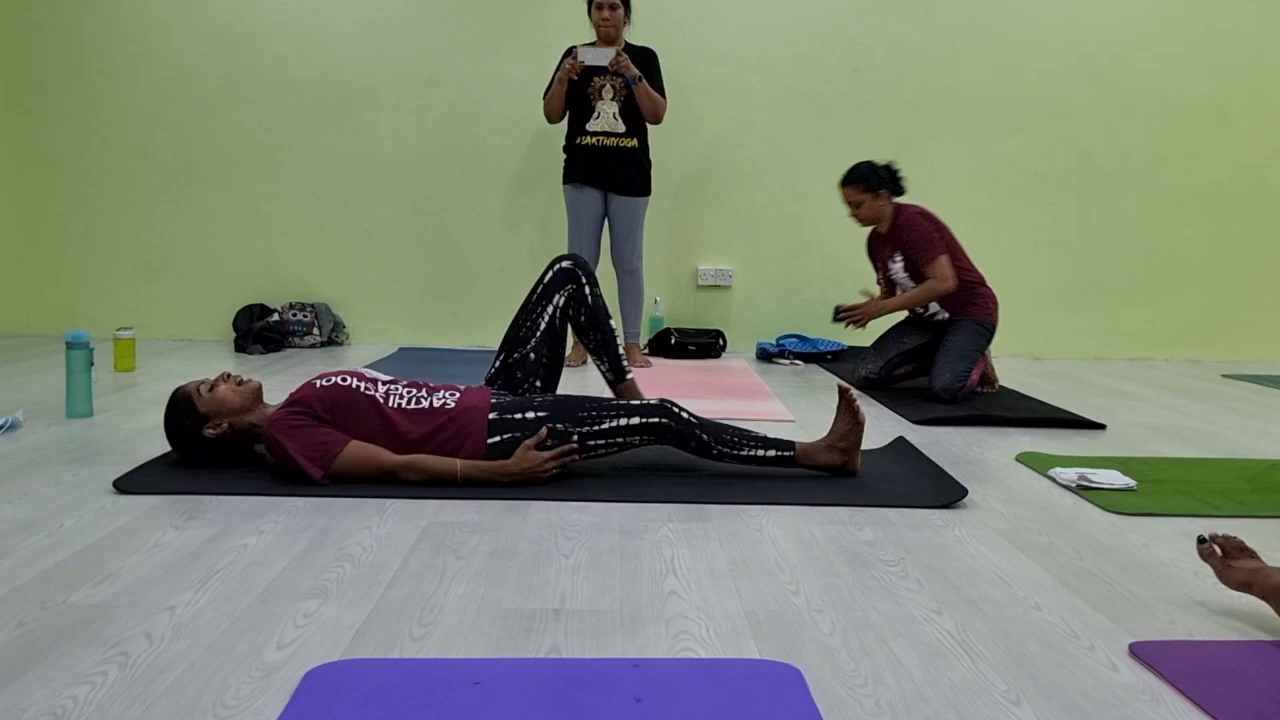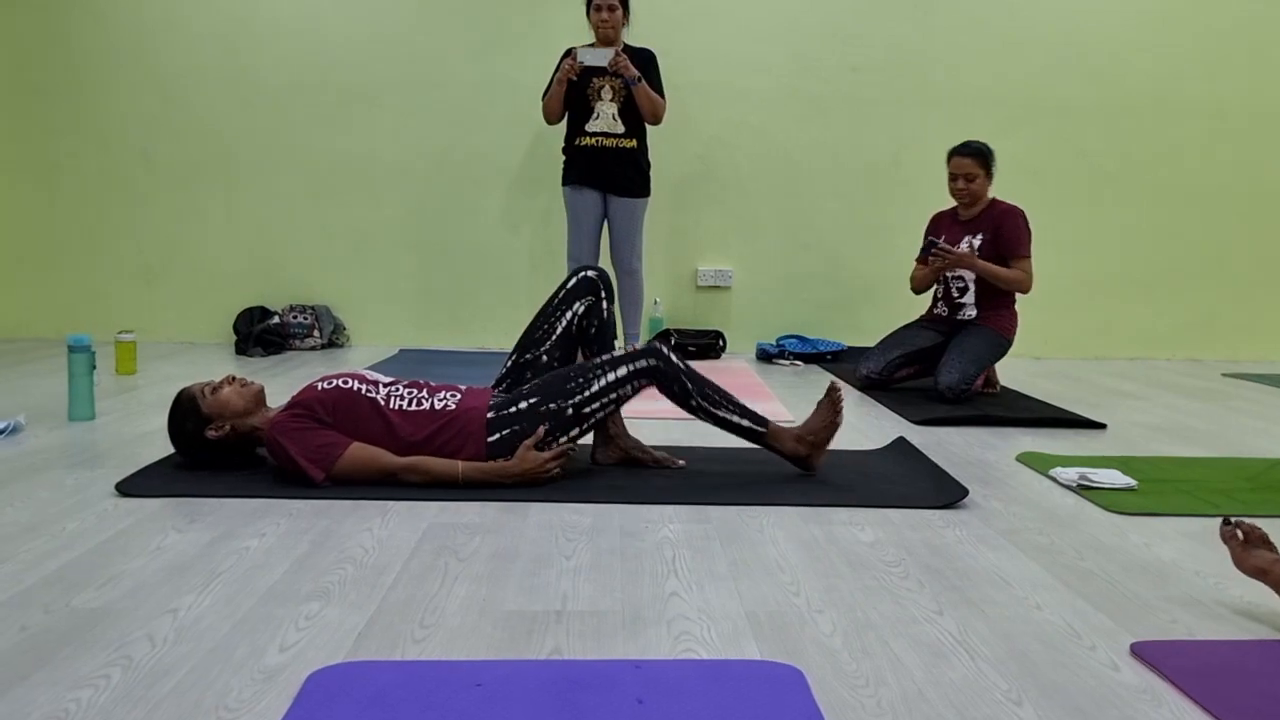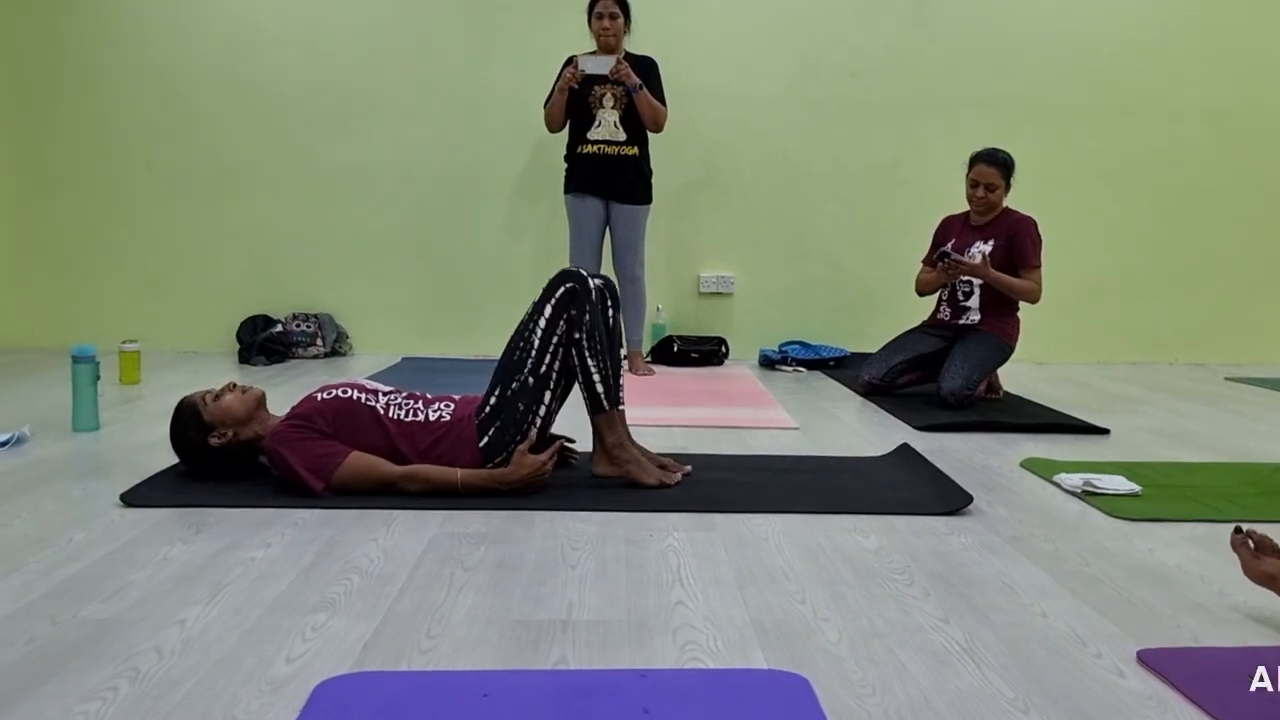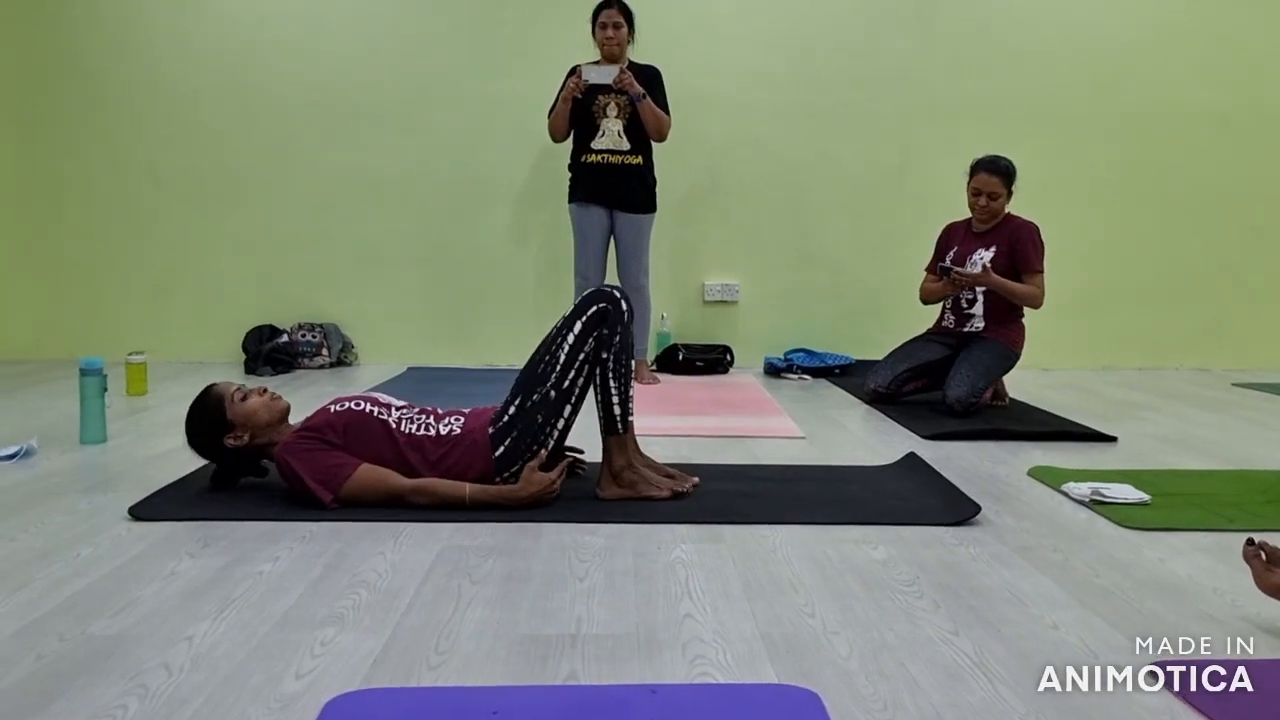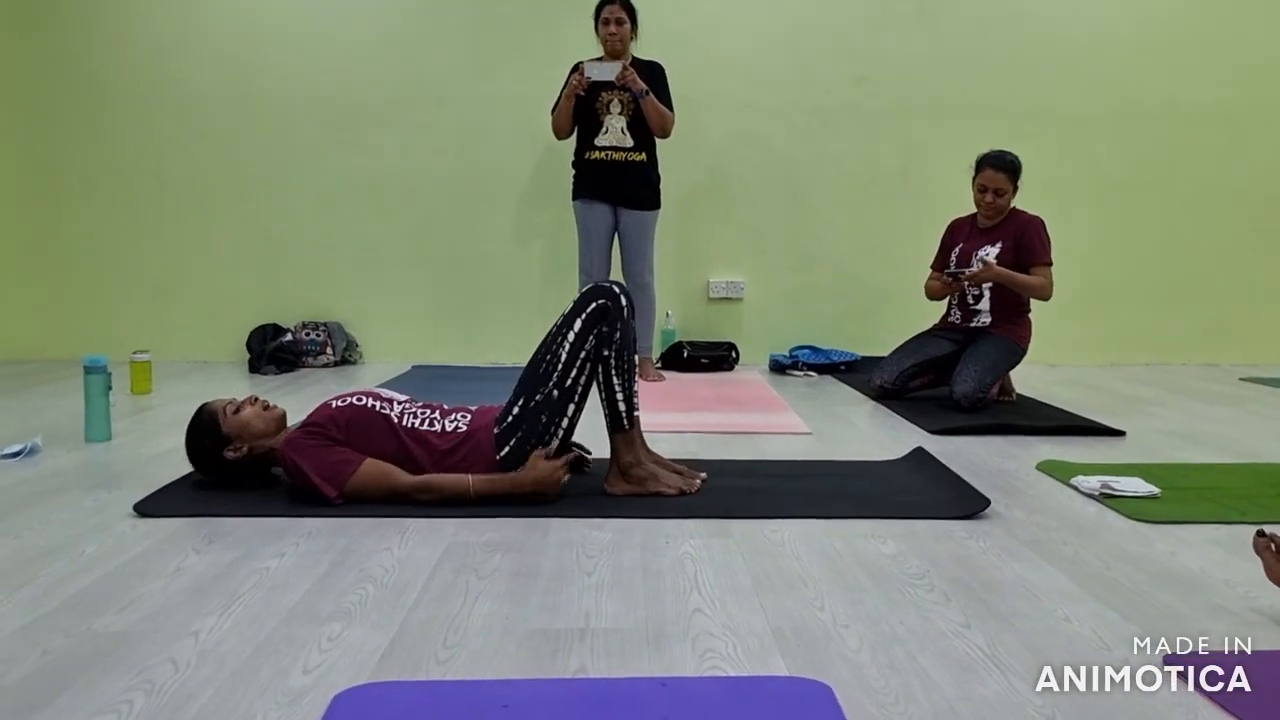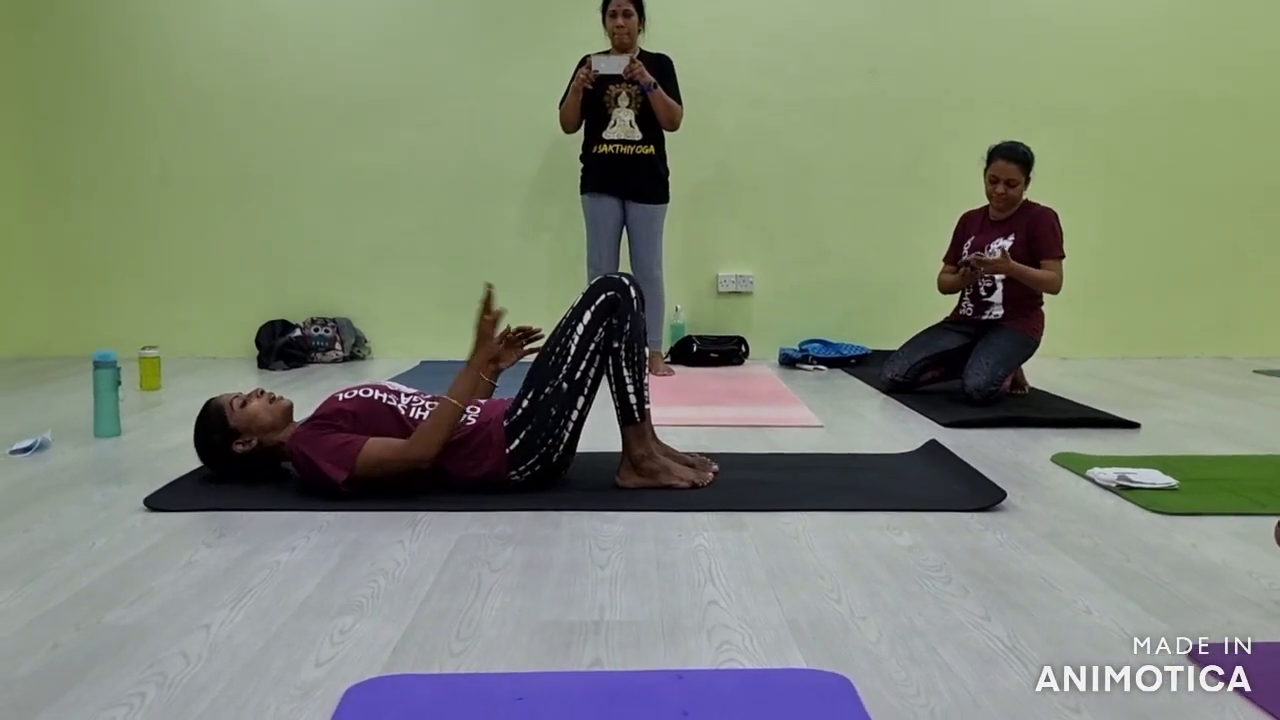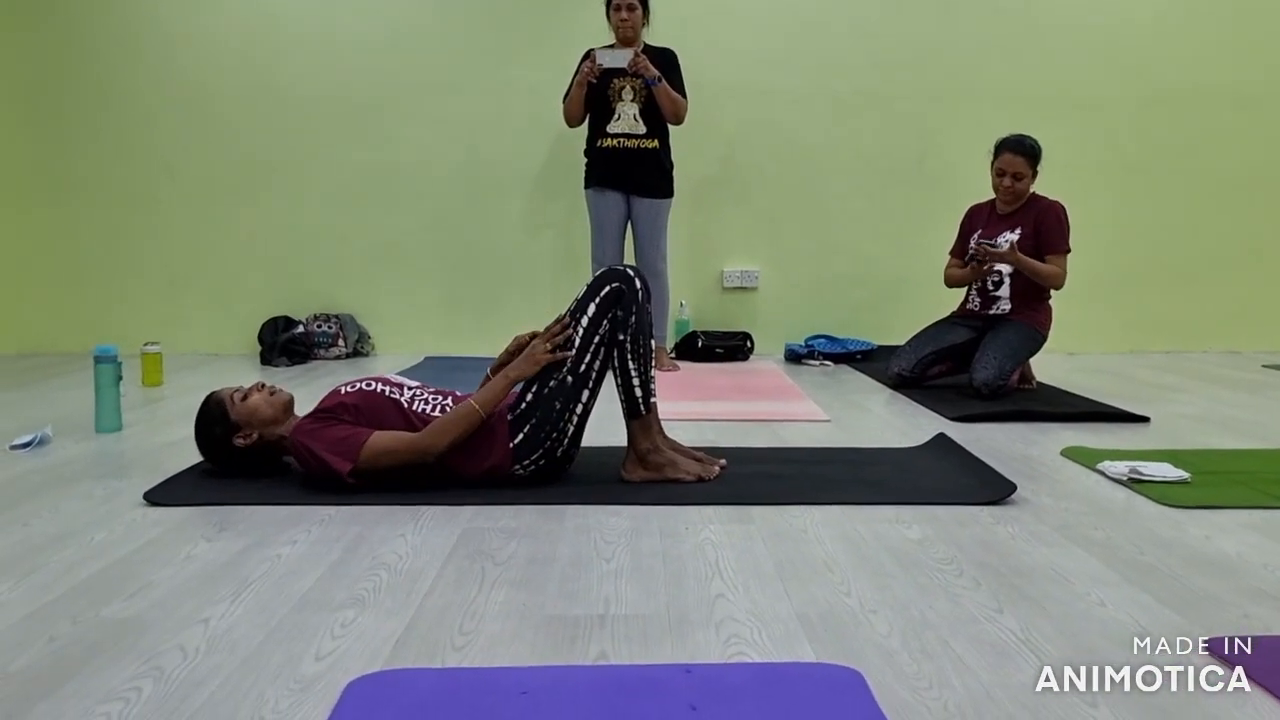
dt=0.5s
person 1, frame 1
left shoulder: (301, 407)
right shoulder: (289, 436)
right elbow: (400, 467)
right wrist: (501, 471)
left hip: (496, 404)
right hip: (496, 435)
left knee: (568, 272)
right knee: (664, 421)
left ankle: (627, 395)
right ankle: (817, 453)
person 1, frame 2
left shoulder: (302, 413)
right shoulder: (288, 437)
right elbow: (401, 468)
right wrist: (502, 473)
left hip: (491, 403)
right hip: (492, 435)
left knee: (589, 282)
right knee: (650, 359)
left ankle: (611, 437)
right ankle: (787, 441)
person 1, frame 3
left shoulder: (301, 421)
right shoulder: (288, 445)
right elbow: (400, 477)
left wrist: (532, 433)
right wrist: (502, 478)
left hip: (479, 418)
right hip: (490, 442)
left knee: (593, 289)
right knee: (571, 287)
left ankle: (613, 442)
right ankle: (612, 447)
person 1, frame 4
left shoulder: (312, 434)
right shoulder: (298, 456)
right elbow: (410, 490)
left wrist: (540, 447)
right wrist: (512, 493)
left hip: (490, 431)
right hip: (500, 456)
left knee: (607, 305)
right knee: (604, 310)
left ankle: (625, 458)
right ankle: (620, 473)
person 1, frame 5
left shoulder: (314, 433)
right shoulder: (303, 454)
right elbow: (414, 485)
right wrist: (516, 483)
left hip: (501, 434)
right hip: (504, 453)
left knee: (607, 299)
right knee: (602, 307)
left ankle: (633, 453)
right ankle: (628, 469)
person 1, frame 6
left shoulder: (320, 431)
right shoulder: (311, 448)
right elbow: (421, 452)
left wrist: (492, 368)
right wrist: (475, 361)
left hip: (507, 426)
right hip: (520, 450)
left knee: (616, 289)
right knee: (610, 299)
left ankle: (645, 445)
right ankle: (639, 462)
person 1, frame 7
left shoulder: (323, 422)
right shoulder: (314, 440)
right elbow: (428, 445)
left wrist: (502, 366)
right wrist: (516, 373)
left hip: (514, 424)
right hip: (523, 445)
left knee: (621, 283)
right knee: (615, 292)
left ankle: (651, 439)
right ankle: (646, 455)
person 2, frame 1
left shoulder: (644, 57)
right shoulder: (574, 55)
left elbow: (657, 115)
right elbow: (552, 116)
left wrist: (633, 75)
right wrist: (562, 79)
left hip: (630, 175)
right hip: (582, 174)
left knee: (629, 262)
right knee: (581, 261)
left ankle: (632, 344)
right ankle: (581, 342)
person 2, frame 2
left shoulder: (643, 58)
right shoulder: (573, 57)
left elbow: (657, 117)
right elbow: (551, 118)
left wrist: (632, 76)
right wrist: (561, 80)
left hip: (629, 178)
right hip: (582, 177)
left knee: (629, 264)
right knee: (581, 262)
left ankle: (632, 344)
person 2, frame 3
left shoulder: (644, 65)
right shoulder: (574, 65)
left elbow: (658, 123)
right elbow: (553, 125)
left wrist: (633, 83)
right wrist: (563, 87)
left hip: (631, 184)
right hip: (583, 183)
left knee: (631, 270)
right knee: (583, 269)
left ankle: (635, 353)
person 2, frame 4
left shoulder: (648, 75)
right shoulder: (578, 74)
left elbow: (661, 133)
right elbow: (557, 135)
left wrist: (637, 92)
right wrist: (567, 97)
left hip: (635, 194)
right hip: (588, 194)
left knee: (635, 279)
right knee: (587, 279)
left ankle: (640, 361)
person 2, frame 5
left shoulder: (651, 71)
right shoulder: (582, 71)
left elbow: (665, 129)
right elbow: (560, 132)
left wrist: (639, 89)
right wrist: (570, 94)
left hip: (639, 190)
right hip: (592, 190)
left knee: (640, 276)
right knee: (592, 276)
left ankle: (645, 358)
person 2, frame 6
left shoulder: (659, 64)
right shoulder: (590, 64)
left elbow: (673, 122)
right elbow: (568, 125)
left wrist: (648, 82)
right wrist: (577, 87)
left hip: (647, 184)
right hip: (600, 184)
left knee: (649, 269)
right knee: (601, 269)
left ankle: (654, 351)
person 2, frame 7
left shoulder: (663, 58)
right shoulder: (593, 58)
left elbow: (678, 116)
right elbow: (572, 119)
left wrist: (652, 76)
right wrist: (581, 82)
left hip: (652, 179)
right hip: (604, 178)
left knee: (653, 264)
right knee: (606, 264)
left ankle: (659, 347)
person 3, frame 1
left shoulder: (913, 223)
right shoulder: (875, 240)
left elbow: (944, 283)
right elbow: (889, 297)
left wrist: (882, 307)
right wrist: (869, 309)
left hip: (969, 314)
right hip: (924, 321)
left knee: (945, 387)
right knee: (864, 375)
left ankle: (976, 366)
right ankle: (942, 362)
person 3, frame 2
left shoulder: (1007, 217)
right shoulder: (939, 221)
left elbow: (1024, 281)
right elbow: (917, 285)
left wrist: (973, 264)
right wrist: (935, 269)
left hip: (988, 324)
right hip: (939, 321)
left knee: (950, 385)
right knee: (867, 373)
left ankle: (979, 369)
right ankle: (947, 361)
person 3, frame 3
left shoulder: (1020, 226)
right shoulder: (950, 225)
left elbow: (1034, 292)
right elbow: (921, 286)
left wrist: (987, 274)
right wrist: (941, 276)
left hip: (991, 330)
right hip: (941, 326)
left knee: (953, 391)
right knee: (870, 378)
left ankle: (981, 376)
right ankle: (951, 366)
person 3, frame 4
left shoulder: (1022, 232)
right shoulder: (952, 232)
left elbow: (1036, 297)
right elbow: (925, 294)
left wrist: (990, 281)
right wrist: (946, 287)
left hip: (996, 337)
right hip: (947, 333)
left knee: (959, 398)
right knee: (876, 386)
left ankle: (987, 383)
right ankle: (959, 373)
person 3, frame 5
left shoulder: (1027, 227)
right shoulder: (957, 228)
left elbow: (1045, 289)
right elbow: (930, 288)
left wrist: (999, 274)
right wrist: (946, 287)
left hip: (1002, 333)
right hip: (953, 329)
left knee: (966, 394)
right knee: (882, 382)
left ankle: (993, 379)
right ankle: (965, 368)
person 3, frame 6
left shoulder: (1040, 219)
right shoulder: (969, 220)
left elbow: (1054, 283)
right elbow: (943, 282)
left wrist: (1010, 268)
right wrist: (962, 279)
left hip: (1015, 325)
right hip: (965, 322)
left knee: (978, 387)
right knee: (893, 375)
left ankle: (1005, 372)
right ankle: (976, 361)
person 3, frame 7
left shoulder: (1048, 212)
right shoulder: (976, 214)
left elbow: (1058, 278)
right elbow: (949, 276)
left wrist: (1015, 259)
right wrist: (972, 273)
left hip: (1022, 319)
right hip: (972, 316)
left knee: (986, 381)
right knee: (900, 370)
left ankle: (1014, 367)
right ankle: (982, 356)
